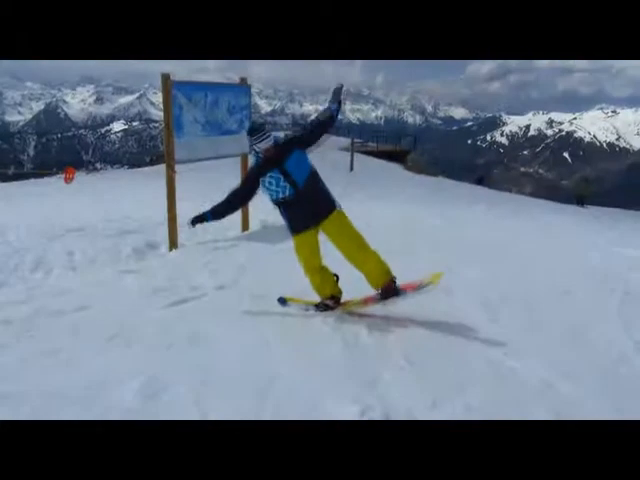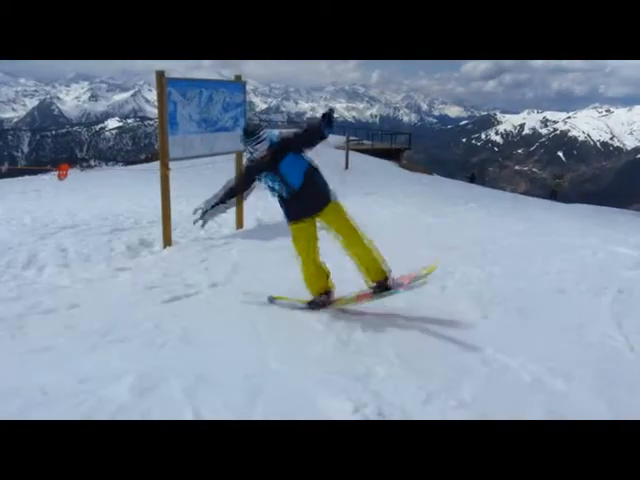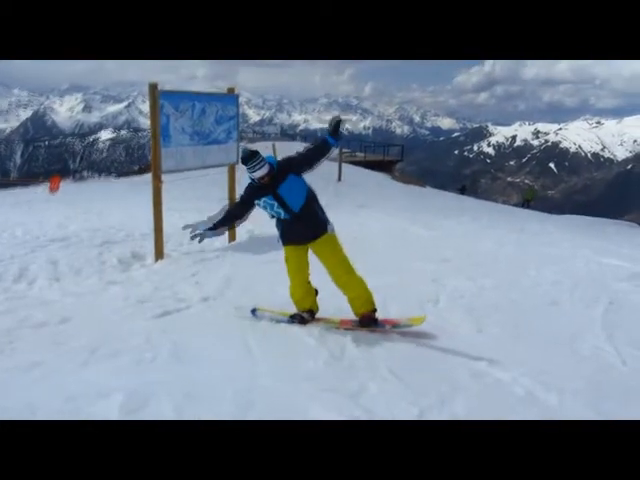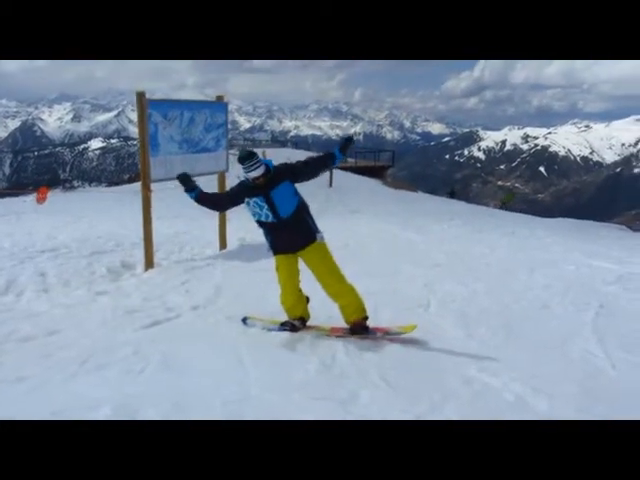
dt=1s
person 1, frame 1
left shoulder: (293, 145)
right shoulder: (258, 173)
left elbow: (317, 128)
right elbow: (237, 198)
left wrist: (334, 106)
right wrist: (208, 215)
left hip: (325, 208)
right hip: (299, 223)
left knee: (355, 247)
right knee: (310, 265)
left ankle: (385, 283)
right ankle: (330, 295)
person 1, frame 2
left shoulder: (287, 145)
right shoulder: (254, 168)
left elbow: (310, 136)
right elbow: (236, 189)
left wrist: (324, 125)
right wrist: (212, 207)
left hip: (321, 199)
right hip: (297, 212)
left knee: (352, 239)
right knee: (308, 257)
left ankle: (380, 278)
right ankle: (322, 292)
person 1, frame 3
left shoulder: (287, 168)
right shoulder: (253, 192)
left elbow: (312, 155)
right elbow: (236, 212)
left wrist: (331, 137)
right wrist: (211, 229)
left hip: (316, 227)
right hip: (291, 236)
left knee: (342, 271)
right knee: (298, 279)
left ankle: (365, 311)
right ankle: (306, 309)
person 1, frame 4
left shoulder: (283, 173)
right shoulder: (244, 190)
left elbow: (311, 167)
right elbow: (219, 202)
left wrist: (338, 154)
right wrist: (193, 191)
left hip: (306, 236)
right hip: (280, 245)
left knee: (332, 279)
right knee: (288, 287)
left ankle: (356, 318)
right ankle: (297, 316)
